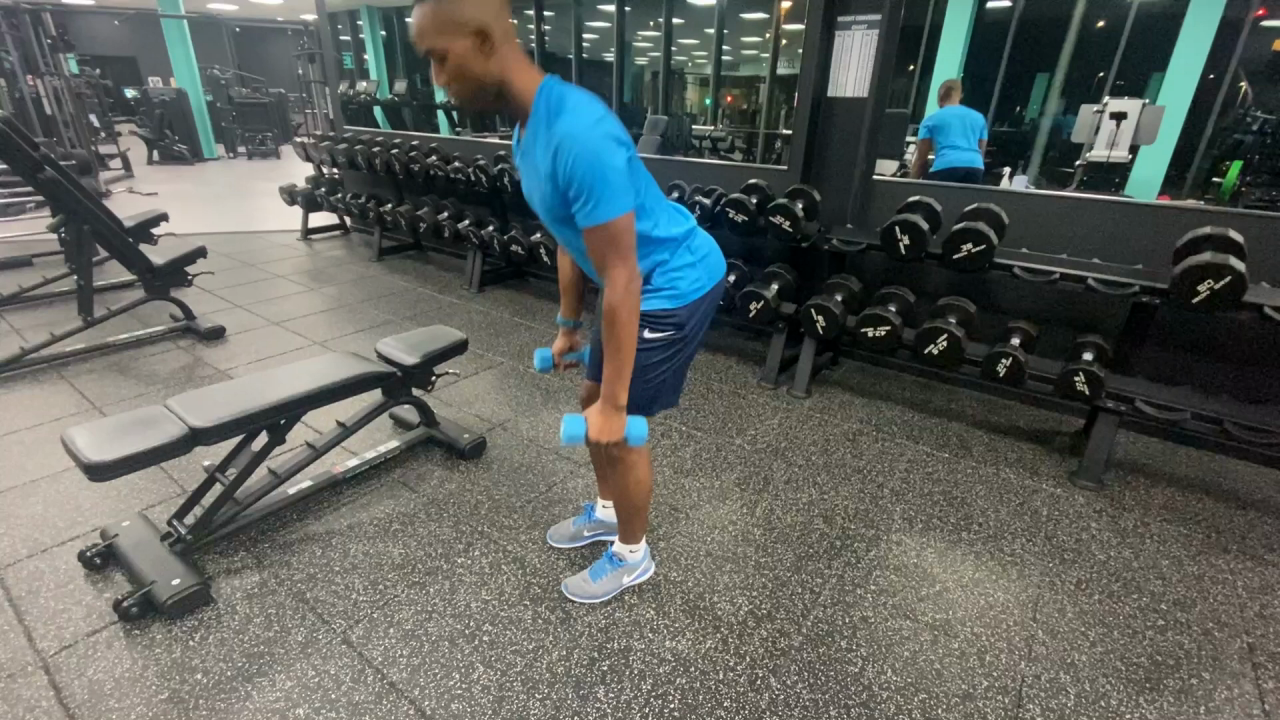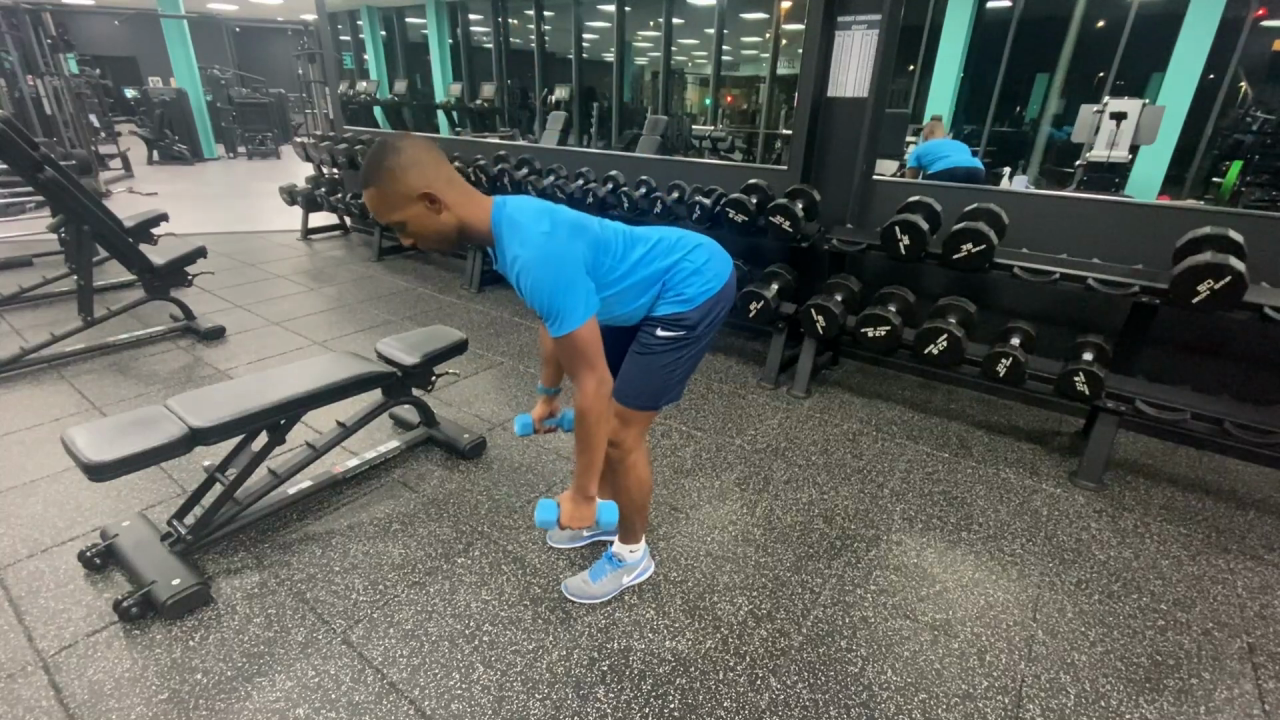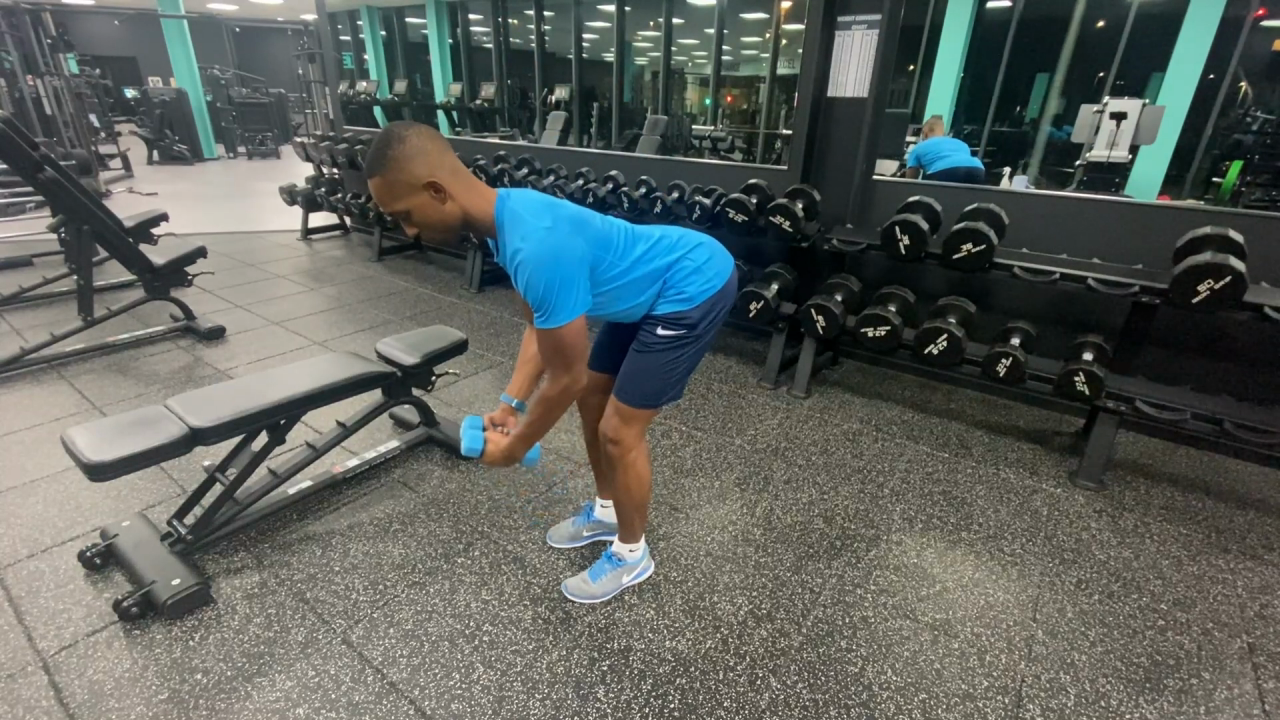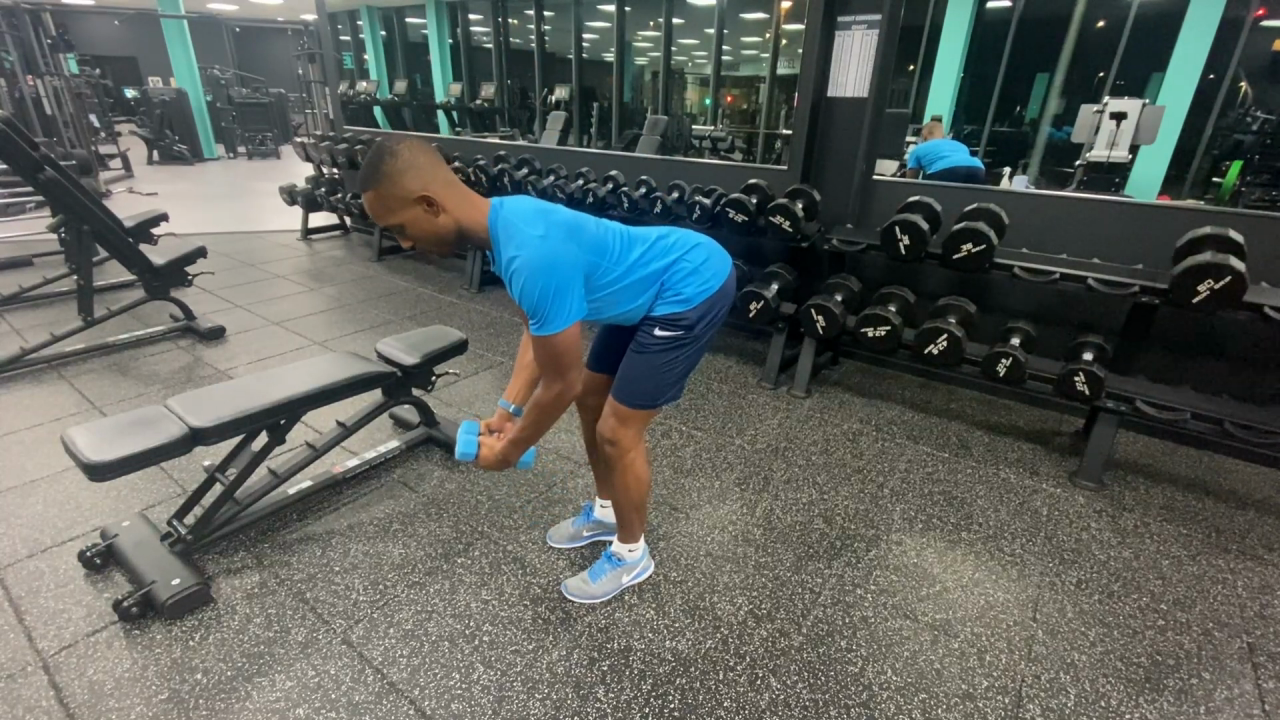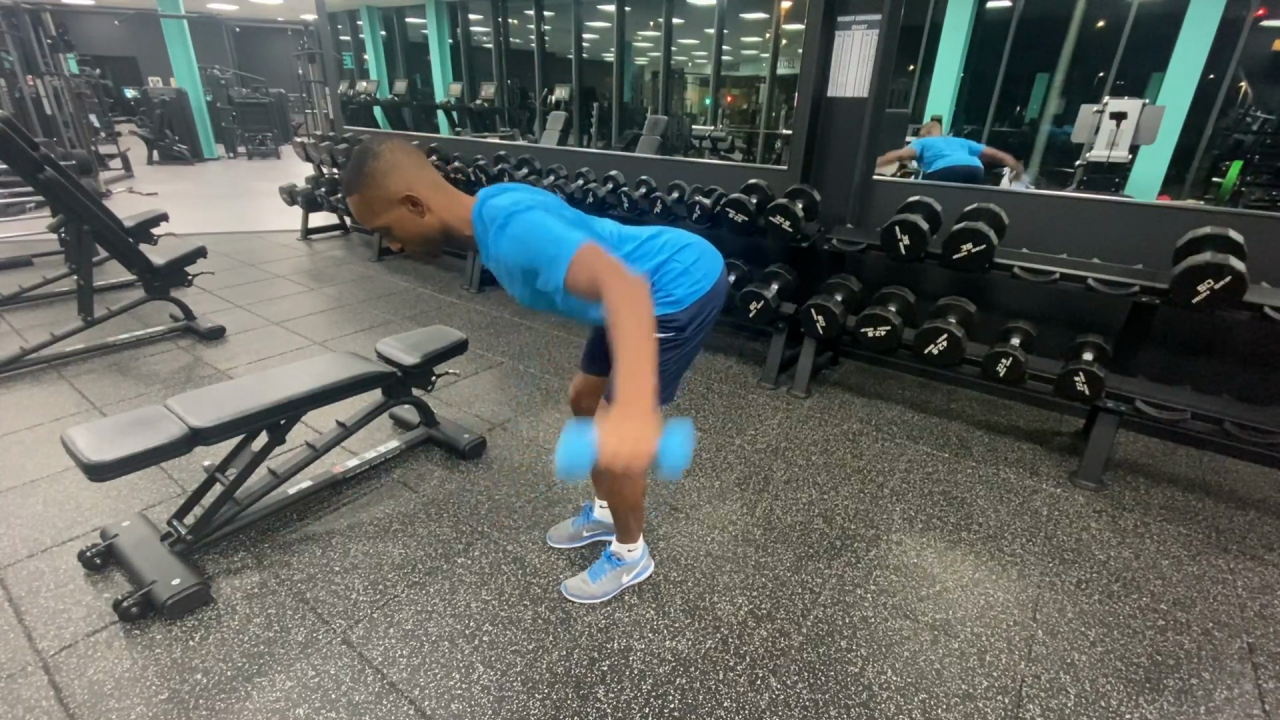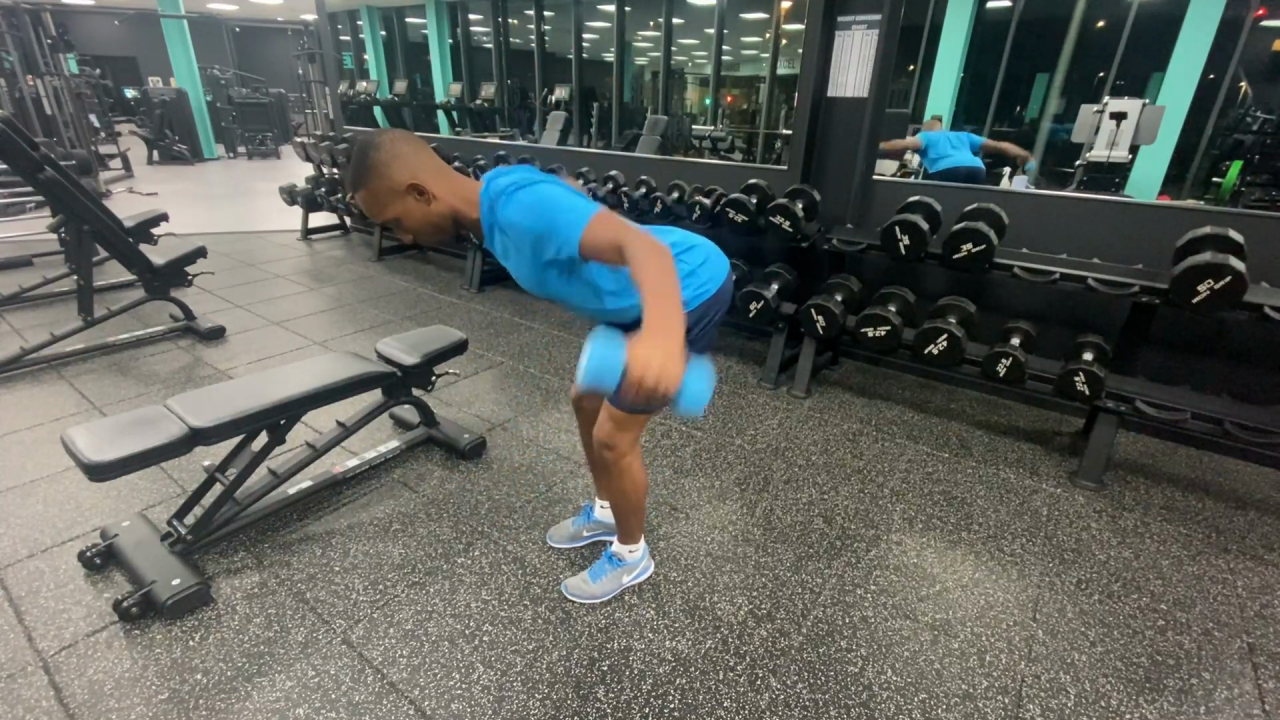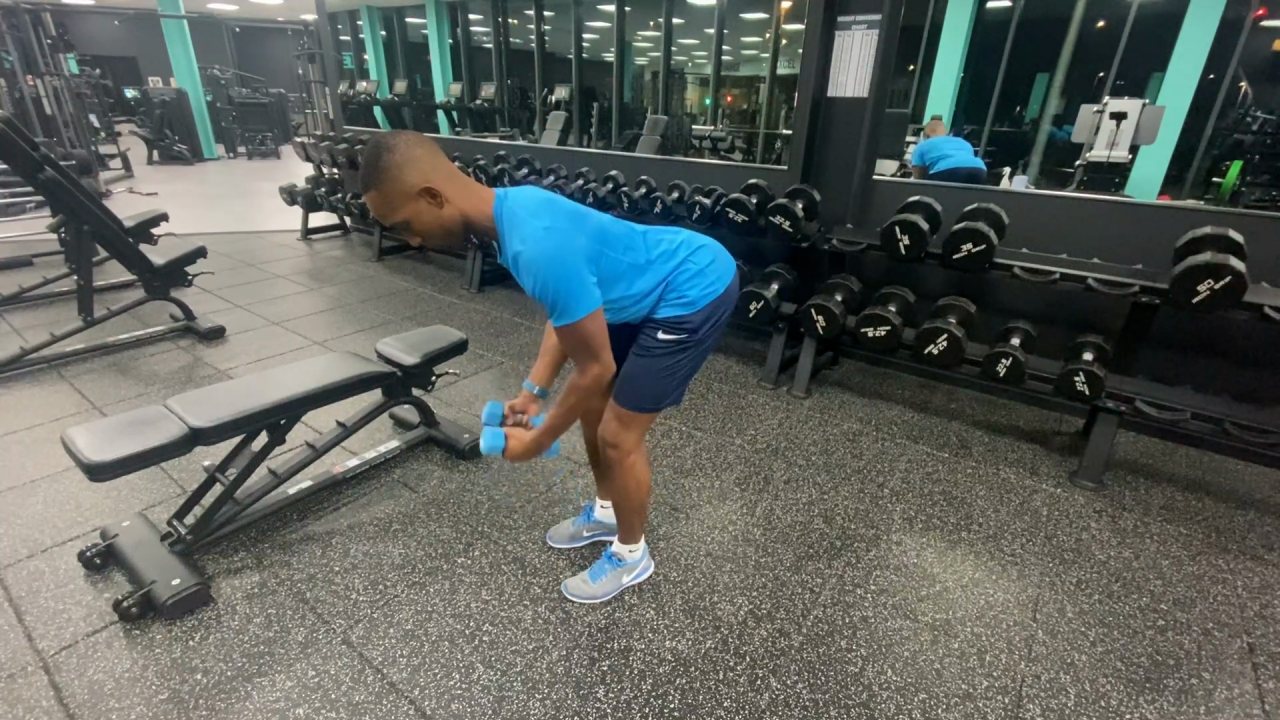
dt=0.7s
person 1, frame 1
left shoulder: (577, 134)
right shoulder: (532, 126)
left elbow: (622, 279)
left wrist: (614, 404)
right wrist: (567, 326)
left hip: (673, 287)
right hip: (644, 284)
left knee: (617, 432)
right knee: (590, 403)
left ankle: (632, 555)
right ankle: (607, 512)
person 1, frame 2
left shoulder: (535, 254)
right shoulder: (507, 219)
left elbow: (594, 383)
right elbow: (556, 320)
left wrist: (582, 493)
right wrist: (547, 394)
left hip: (692, 289)
right hip: (659, 282)
left knee: (618, 430)
right knee: (594, 413)
left ankle: (631, 554)
person 1, frame 3
left shoulder: (538, 247)
right shoulder: (508, 215)
left elbow: (567, 378)
right elbow: (541, 327)
left wrist: (514, 447)
right wrist: (511, 405)
left hip: (693, 288)
right hip: (652, 286)
left knee: (619, 430)
right knee: (593, 400)
left ankle: (631, 554)
right ankle: (605, 512)
person 1, frame 4
left shoulder: (533, 254)
right shoulder: (504, 220)
left elbow: (560, 384)
right elbow: (540, 329)
left wrist: (509, 451)
right wrist: (508, 410)
left hip: (691, 288)
right hip: (654, 284)
left knee: (617, 430)
right knee: (591, 399)
left ankle: (631, 553)
right ankle: (606, 511)
person 1, frame 5
left shoulder: (511, 226)
right shoulder: (491, 210)
left elbow: (623, 286)
left wrist: (635, 414)
left hip: (687, 287)
right hip: (649, 289)
left knee: (610, 435)
right knee: (584, 399)
left ankle: (630, 554)
right ankle: (605, 512)
person 1, frame 6
left shoulder: (517, 205)
right shoulder: (494, 196)
left elbow: (642, 247)
right elbow: (569, 191)
left wrist: (663, 344)
left hip: (694, 291)
right hip: (663, 293)
left knee: (613, 435)
right knee: (587, 401)
left ankle: (631, 553)
right ankle: (606, 511)
person 1, frame 7
left shoulder: (538, 245)
right shoulder: (512, 209)
left elbow: (595, 368)
right elbow: (567, 310)
left wrist: (536, 443)
right wrist: (533, 390)
left hip: (694, 291)
right hip: (655, 285)
left knee: (618, 434)
right knee: (592, 406)
left ankle: (631, 554)
right ankle: (605, 512)
